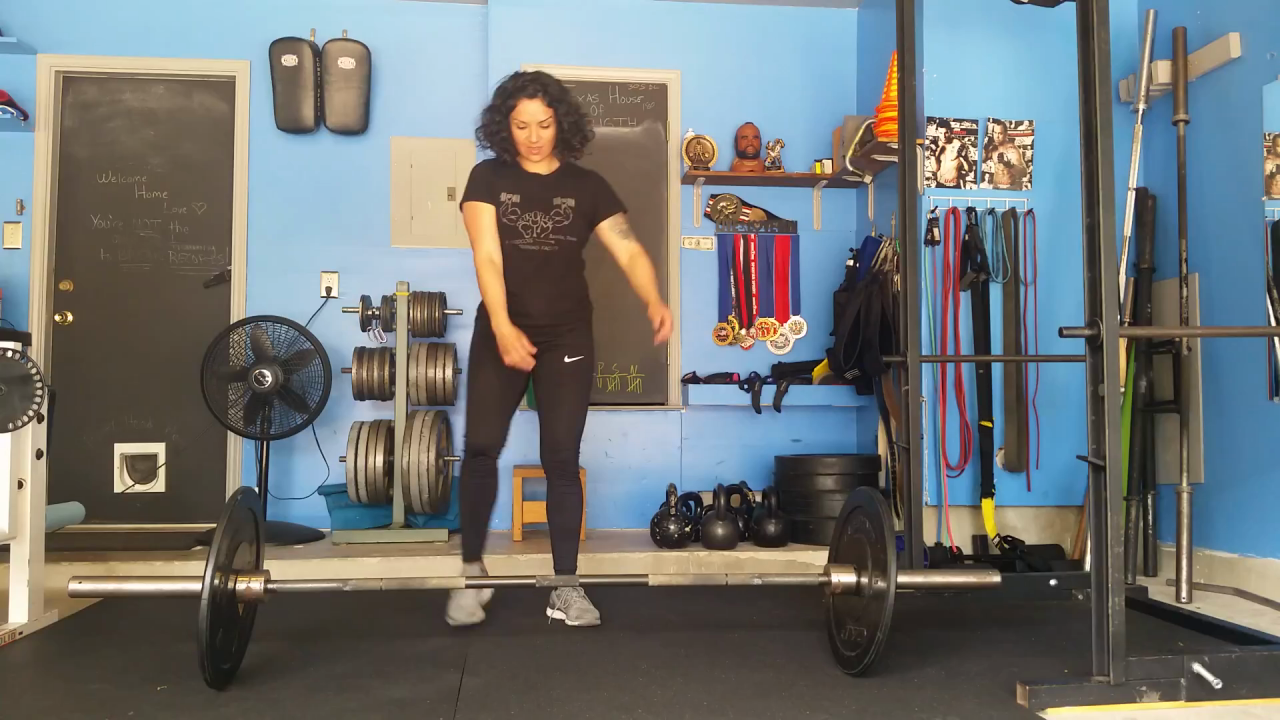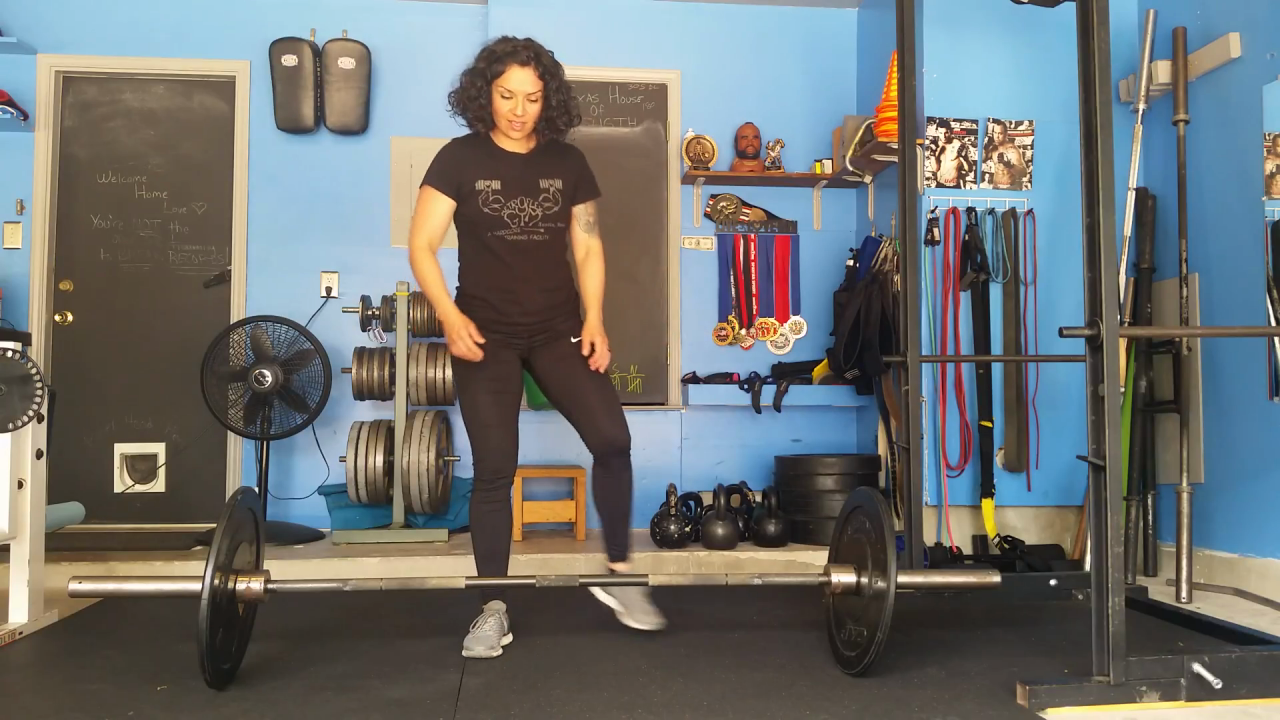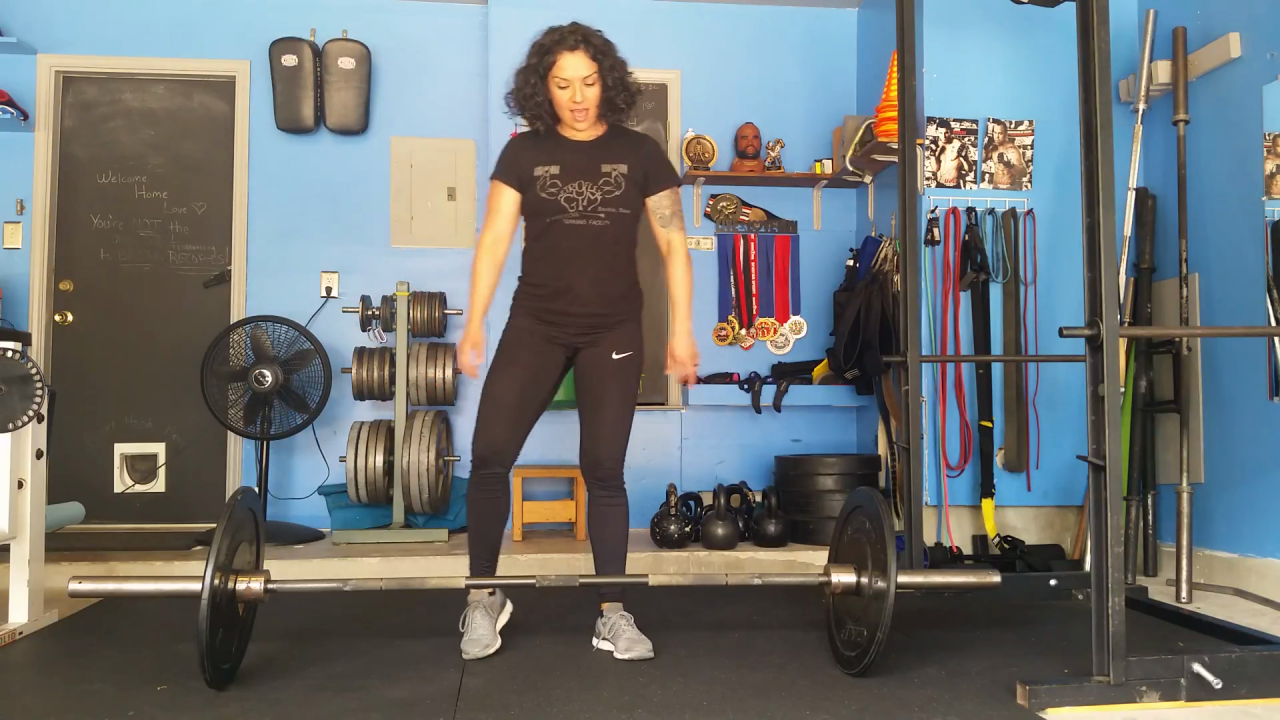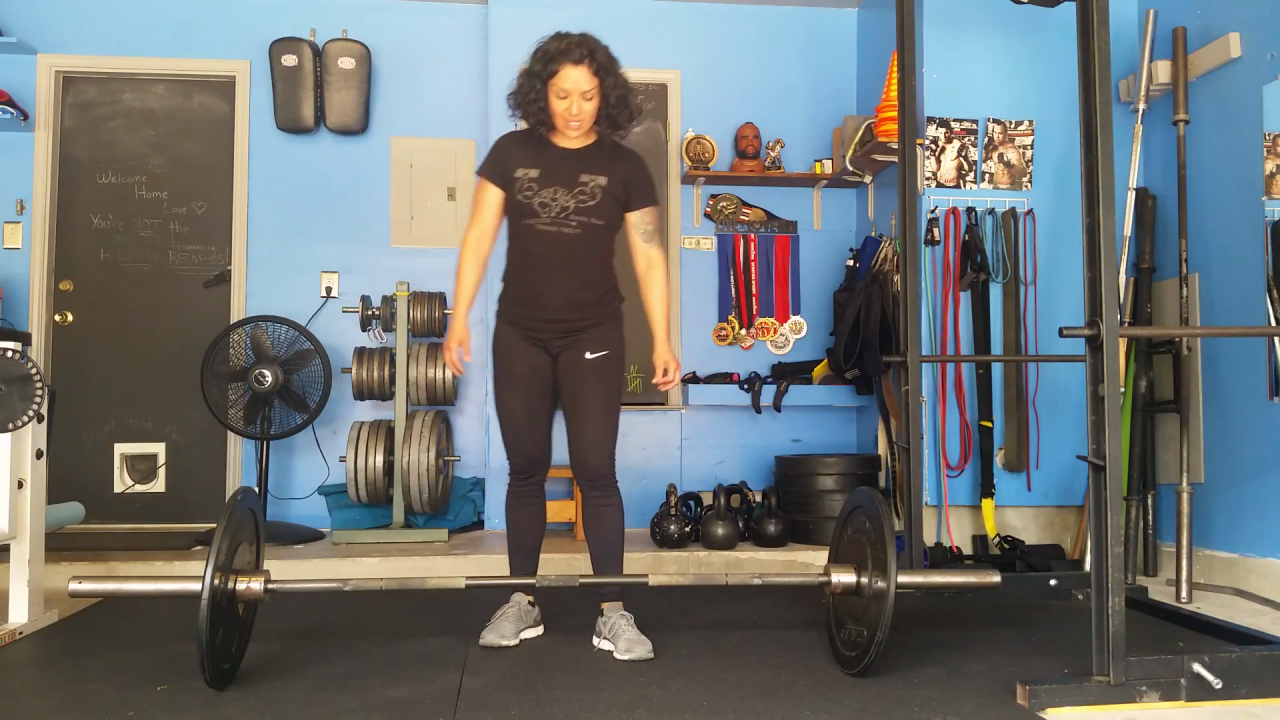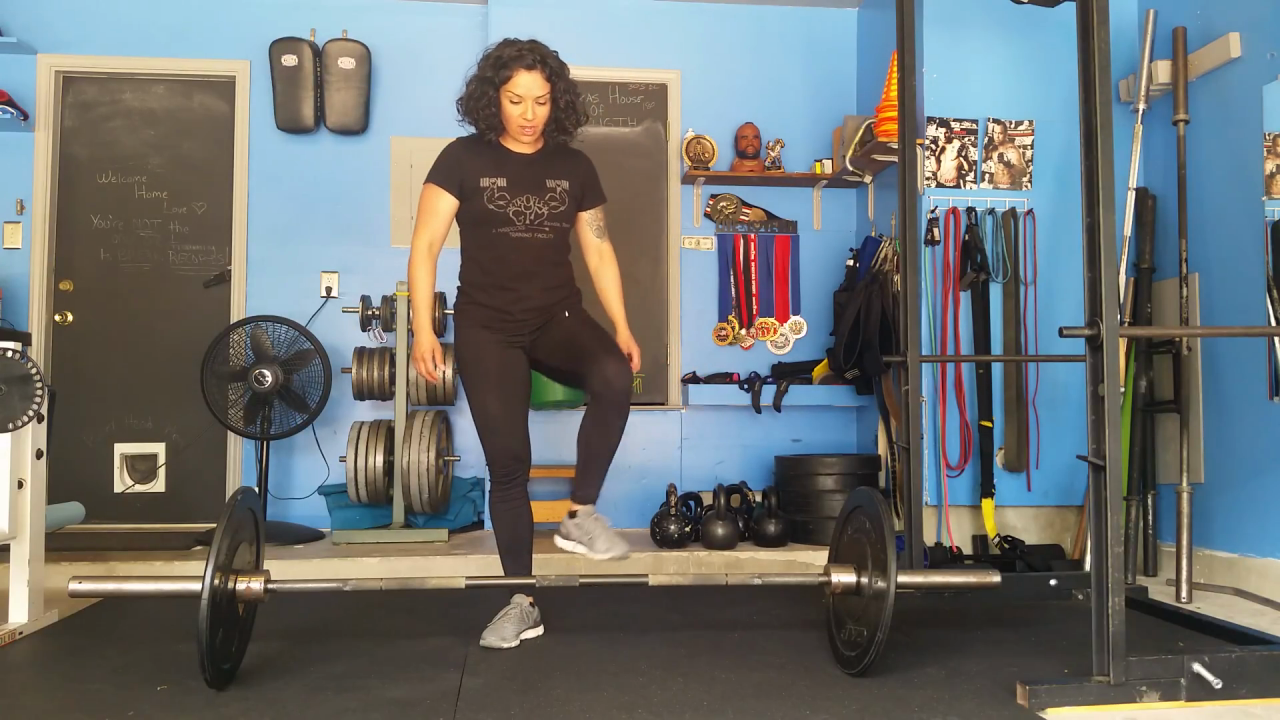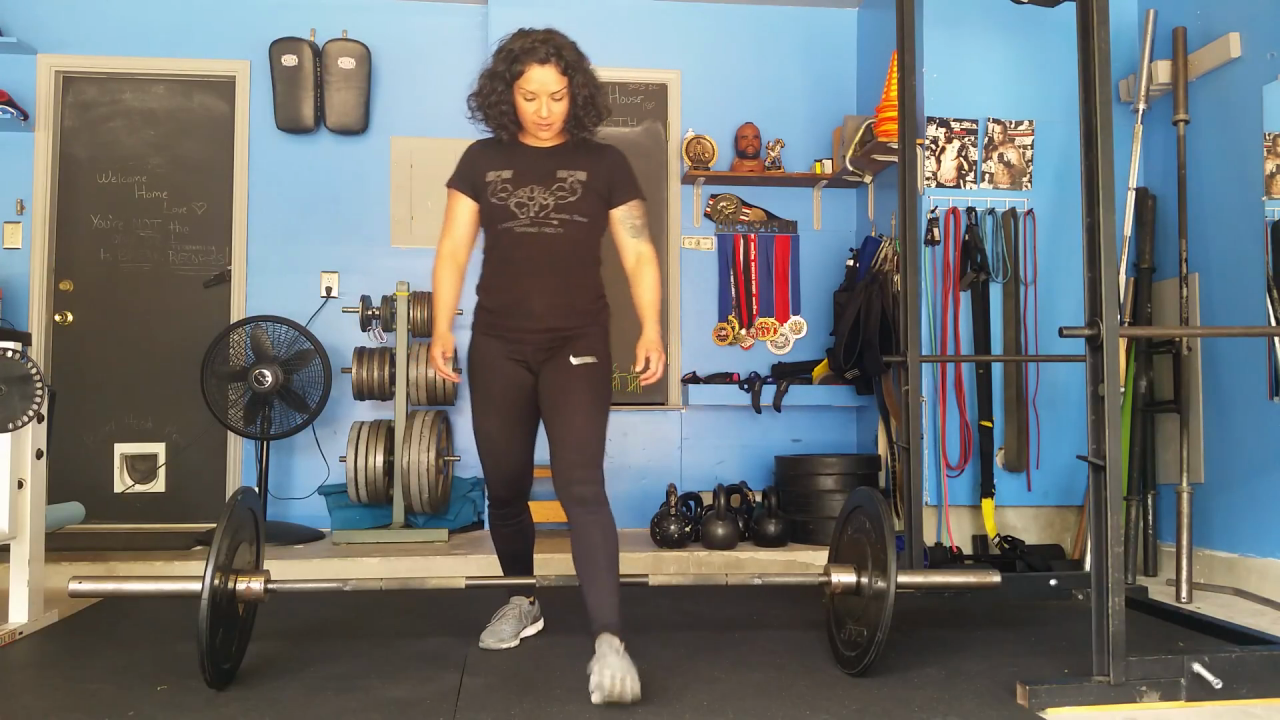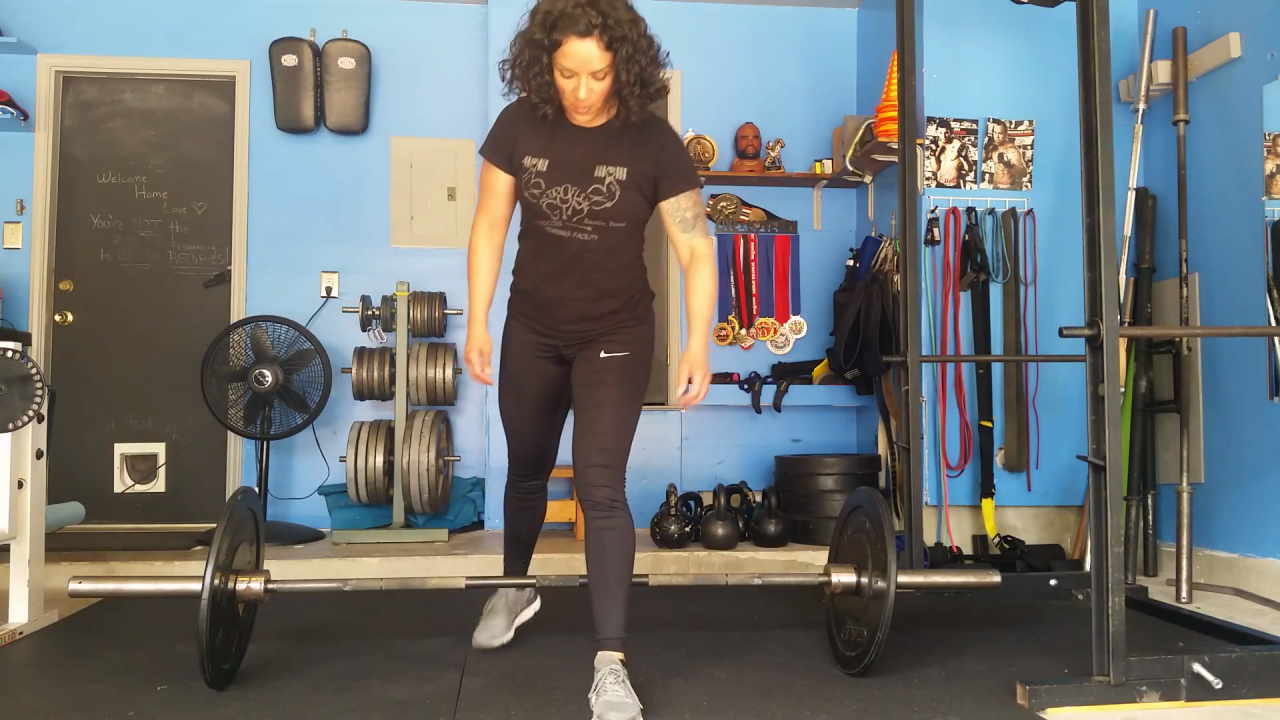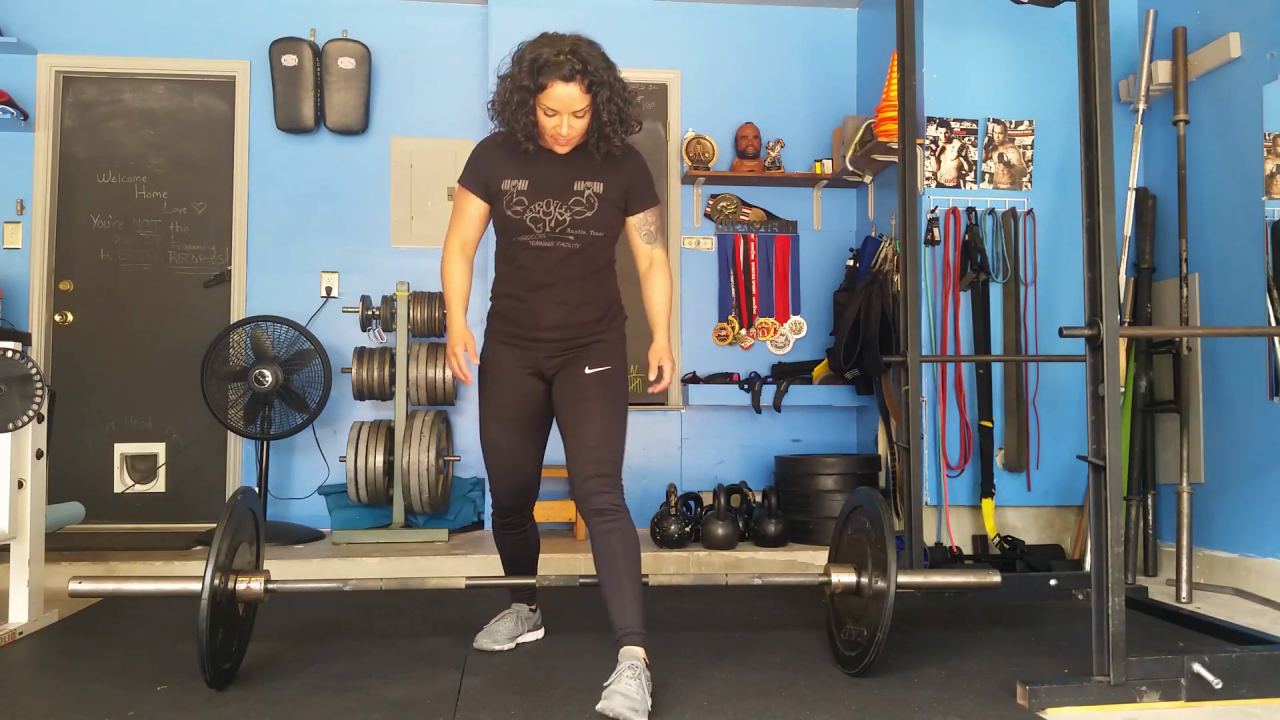
dt=0.7s
person 1, frame 1
left shoulder: (587, 186)
right shoulder: (488, 178)
left elbow: (631, 253)
right elbow: (487, 257)
left wrist: (655, 302)
right wrist: (502, 328)
left hip: (567, 337)
right hip: (503, 335)
left knee: (561, 459)
right knee: (482, 447)
left ankle: (566, 586)
right ankle: (472, 573)
person 1, frame 2
left shoulder: (568, 162)
right shoulder: (459, 159)
left elbow: (588, 247)
right elbow: (421, 245)
left wrist: (595, 320)
right wrist: (450, 315)
left hip: (557, 328)
right hip: (485, 333)
left knee: (612, 441)
right knee: (494, 470)
left ankle: (618, 572)
right ankle: (493, 608)
person 1, frame 3
left shoulder: (640, 153)
right shoulder: (524, 153)
left elbow: (672, 243)
right elbow: (494, 240)
left wrist: (682, 330)
right wrist: (474, 321)
left hip: (612, 332)
right hip: (535, 326)
left knee: (603, 469)
right knee: (490, 455)
left ankle: (612, 612)
right ankle: (483, 594)
person 1, frame 4
left shoulder: (624, 166)
right shoulder: (511, 152)
left elbow: (650, 259)
right elbow: (479, 237)
left wrist: (662, 340)
right wrist: (459, 319)
left hip: (592, 334)
right hip: (519, 332)
left knee: (595, 468)
right knee: (526, 467)
left ankle: (612, 612)
right ankle: (523, 600)
person 1, frame 5
left shoulder: (575, 166)
right shoulder: (463, 159)
left elbow: (598, 250)
right elbow: (425, 245)
left wrist: (622, 326)
right wrist: (422, 326)
left hip: (557, 317)
right hip: (486, 328)
left knee: (612, 375)
right knee: (507, 463)
left ankle: (582, 515)
right ankle: (522, 603)
person 1, frame 6
left shoulder: (604, 163)
right shoulder: (482, 161)
left elbow: (638, 253)
right elbow: (453, 251)
left wrist: (651, 330)
right wrist: (442, 329)
left hip: (577, 344)
right hip: (499, 346)
left knee: (580, 485)
right knee: (505, 487)
left ankle: (609, 644)
right ankle: (523, 600)
person 1, frame 7
left shoulder: (653, 143)
right shoulder: (519, 126)
left elbow: (697, 250)
right elbow: (490, 227)
left wrist: (698, 341)
right wrist: (477, 323)
left hip: (615, 336)
right hip: (531, 329)
left knee: (599, 486)
right knee: (526, 469)
right ankle: (515, 587)
person 1, frame 8
left shoulder: (622, 164)
right shoulder: (496, 157)
left elbow: (652, 257)
right elbow: (460, 245)
left wrist: (662, 339)
right wrist: (456, 323)
left hip: (592, 350)
right hip: (511, 350)
left knee: (599, 493)
right knee: (510, 497)
left ankle: (633, 660)
right ankle: (524, 607)
